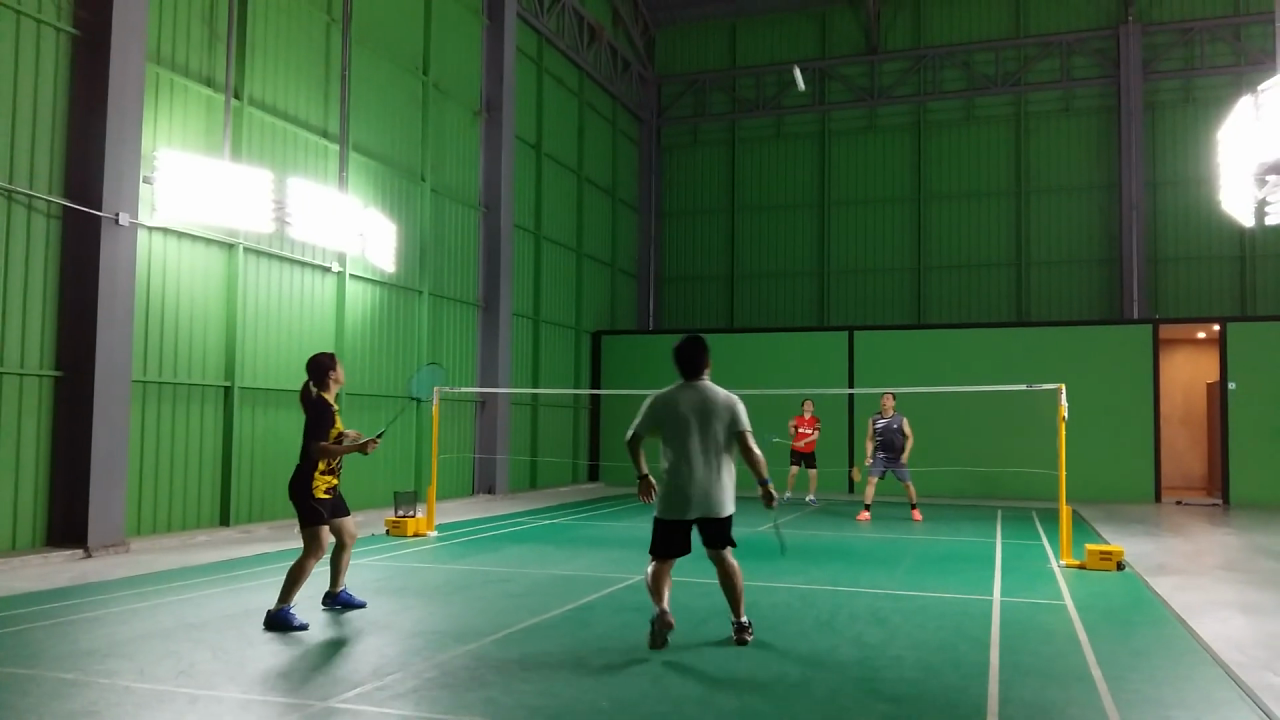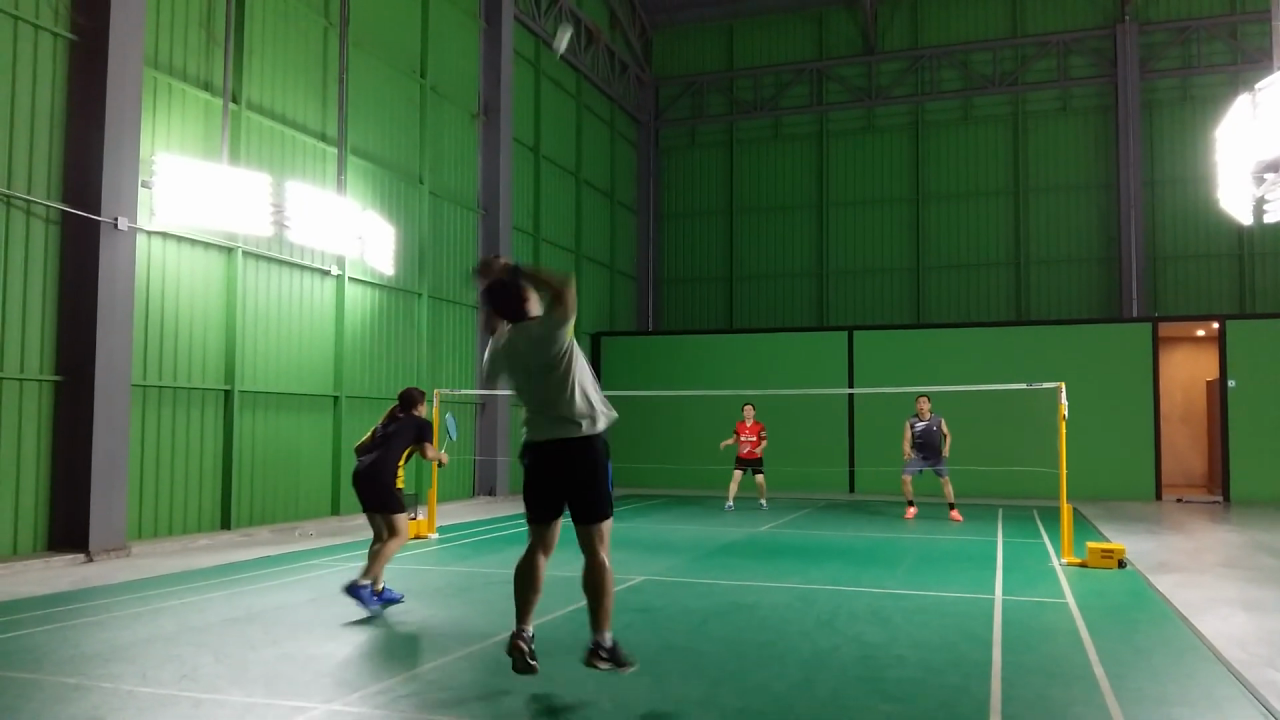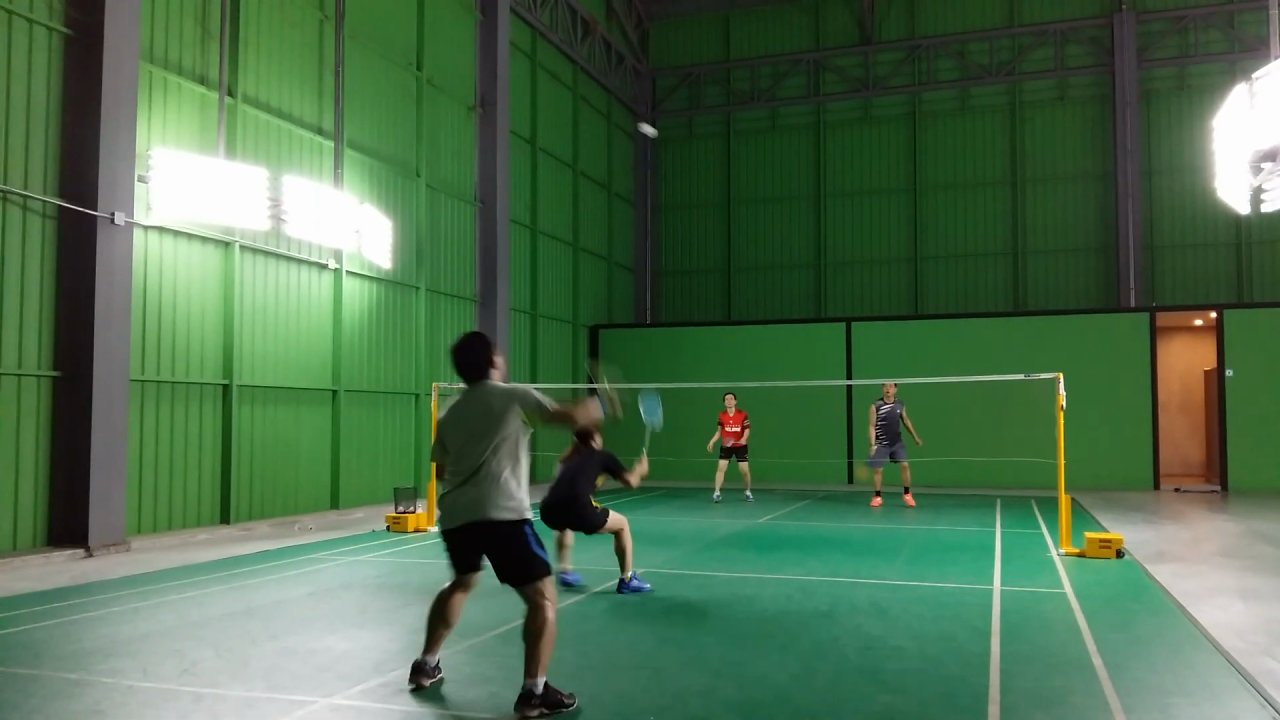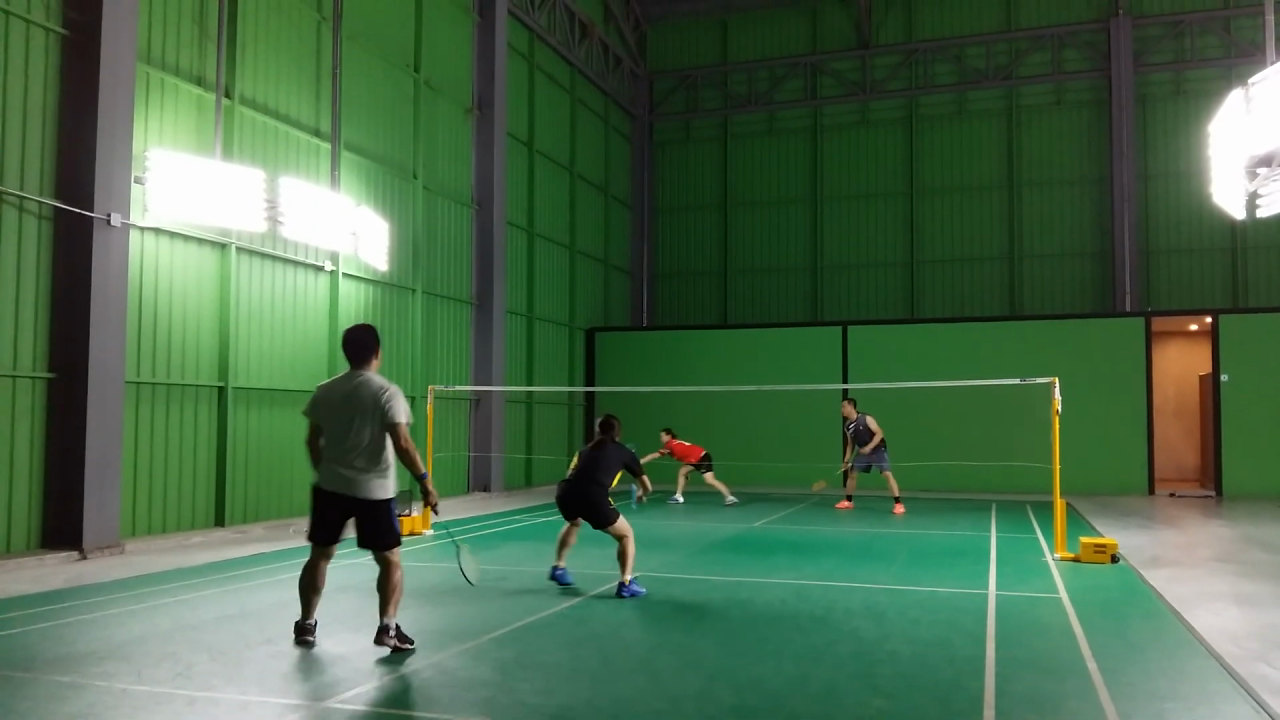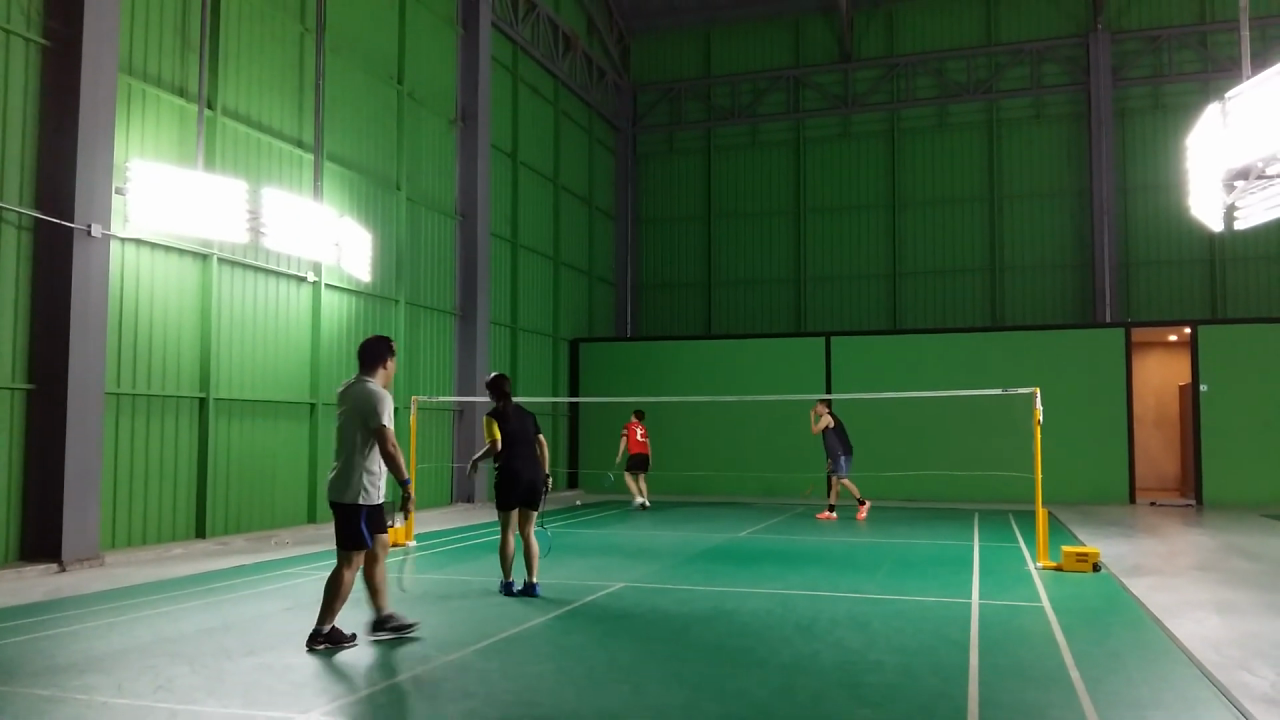
dt=1s
person 1, frame 1
left shoulder: (660, 401)
right shoulder: (729, 401)
left elbow: (632, 441)
right elbow: (748, 447)
left wrist: (643, 476)
right wrist: (765, 484)
left hip: (674, 499)
right hip: (717, 499)
left knee: (660, 564)
right knee: (723, 557)
left ankle: (661, 613)
right ankle: (741, 623)
person 1, frame 2
left shoulder: (502, 349)
right shoulder: (547, 329)
right elbow: (564, 289)
right wrist: (511, 273)
left hip: (538, 449)
right hip: (580, 444)
left knee: (539, 546)
right knee: (596, 547)
left ankle: (522, 636)
right ankle: (602, 644)
person 1, frame 3
left shoulder: (450, 416)
right shoulder: (515, 397)
left elbow: (441, 468)
right elbow: (572, 417)
right wrist: (601, 405)
left hip: (456, 518)
right hip: (503, 516)
left knee: (460, 584)
right knee: (542, 600)
left ankle: (426, 664)
person 1, frame 4
left shoulder: (324, 391)
right shoulder: (387, 393)
left elbow: (313, 442)
right elbow: (403, 445)
right wrist: (425, 483)
left hip: (329, 489)
right hip: (373, 492)
left knee: (319, 558)
right knee: (390, 562)
left ankle: (306, 624)
right ankle: (387, 627)
person 1, frame 5
left shoulder: (347, 391)
right shoulder: (378, 397)
right elbow: (388, 447)
right wrist: (406, 484)
left hip: (345, 489)
right hip: (359, 493)
left knee: (379, 550)
right knee: (350, 562)
left ankle: (384, 617)
right ankle: (322, 632)
person 2, frame 1
left shoulder: (325, 405)
right shoulder: (322, 408)
right elbow: (316, 450)
left wrist: (342, 435)
right wrist: (357, 447)
left hip: (328, 487)
right hip: (311, 488)
left knee: (348, 537)
right knee: (315, 551)
left ankle: (336, 593)
right ankle: (279, 611)
person 2, frame 2
left shoulder: (386, 423)
right shoulder: (421, 423)
left elbow: (359, 448)
right elbow: (427, 453)
right wrist: (441, 457)
left hip: (361, 474)
right hip: (384, 477)
left knee: (383, 535)
right knee: (399, 536)
left ankle: (377, 590)
right ankle: (361, 584)
person 2, frame 3
left shoulder: (569, 458)
right shoulder: (602, 456)
right elbow: (631, 482)
right wrist: (641, 468)
left hip: (550, 510)
right hip: (577, 507)
left knee: (565, 526)
right knee: (622, 524)
left ankle: (565, 571)
right ankle: (627, 580)
person 2, frame 4
left shoulder: (586, 449)
right shoulder: (625, 452)
right elbow: (647, 486)
right wrist: (641, 494)
left hip: (565, 493)
right hip: (594, 498)
left knee: (574, 523)
right knee: (626, 535)
left ankle: (559, 568)
right ankle: (626, 583)
person 2, frame 5
left shoulder: (493, 415)
right shoulder: (527, 414)
left elbow: (496, 446)
right elbow: (542, 445)
left wrist: (475, 459)
right wrist: (545, 474)
left hip: (510, 476)
right hip: (534, 475)
left knee: (508, 532)
right knee: (528, 532)
left ankle: (508, 583)
right ankle: (532, 583)
